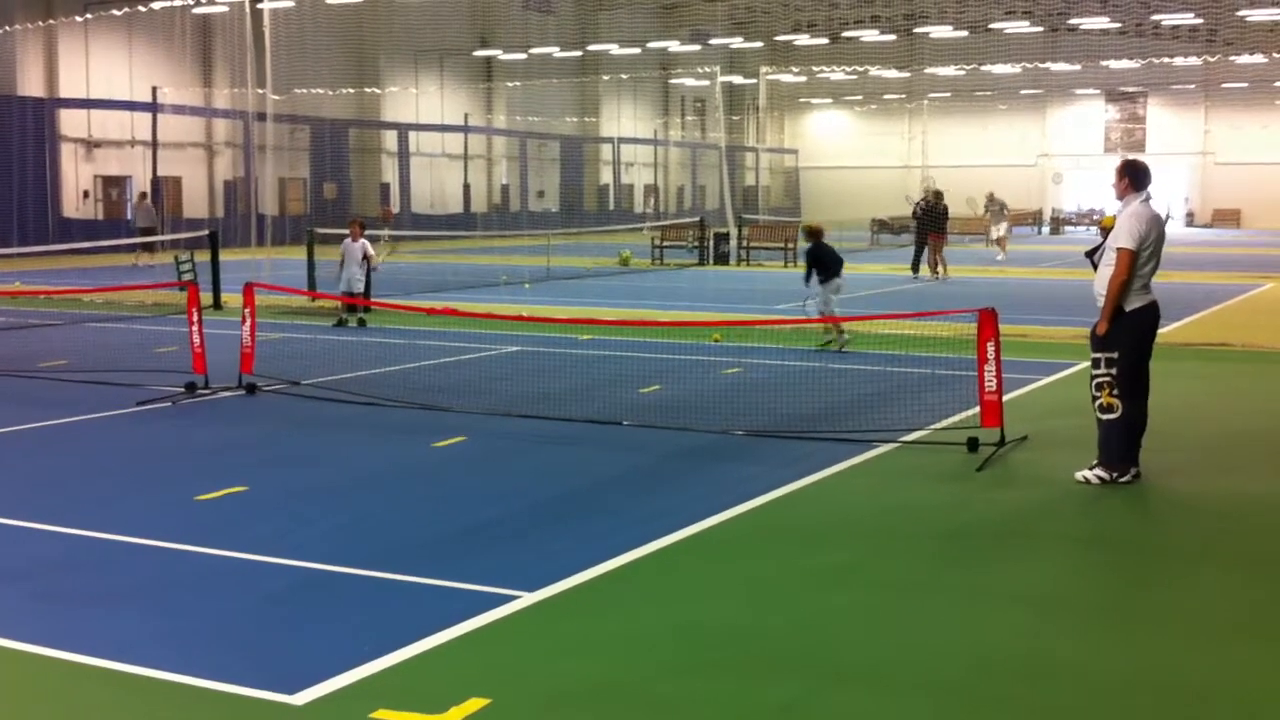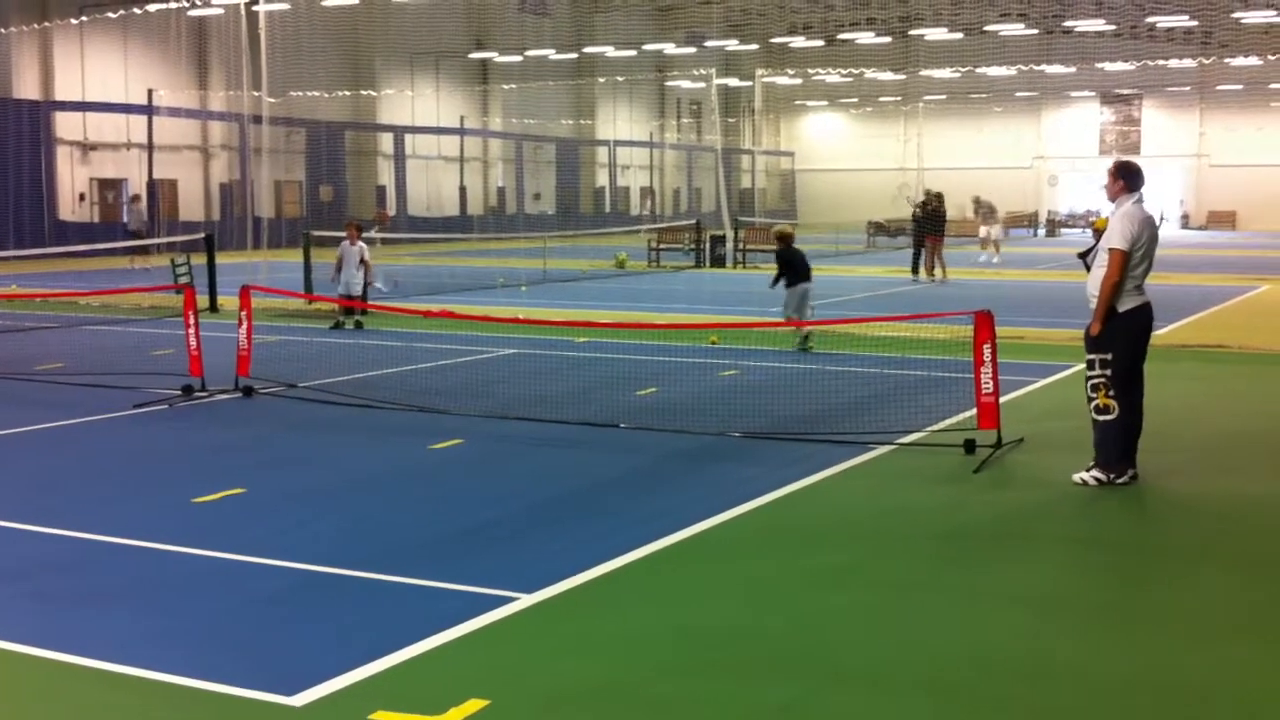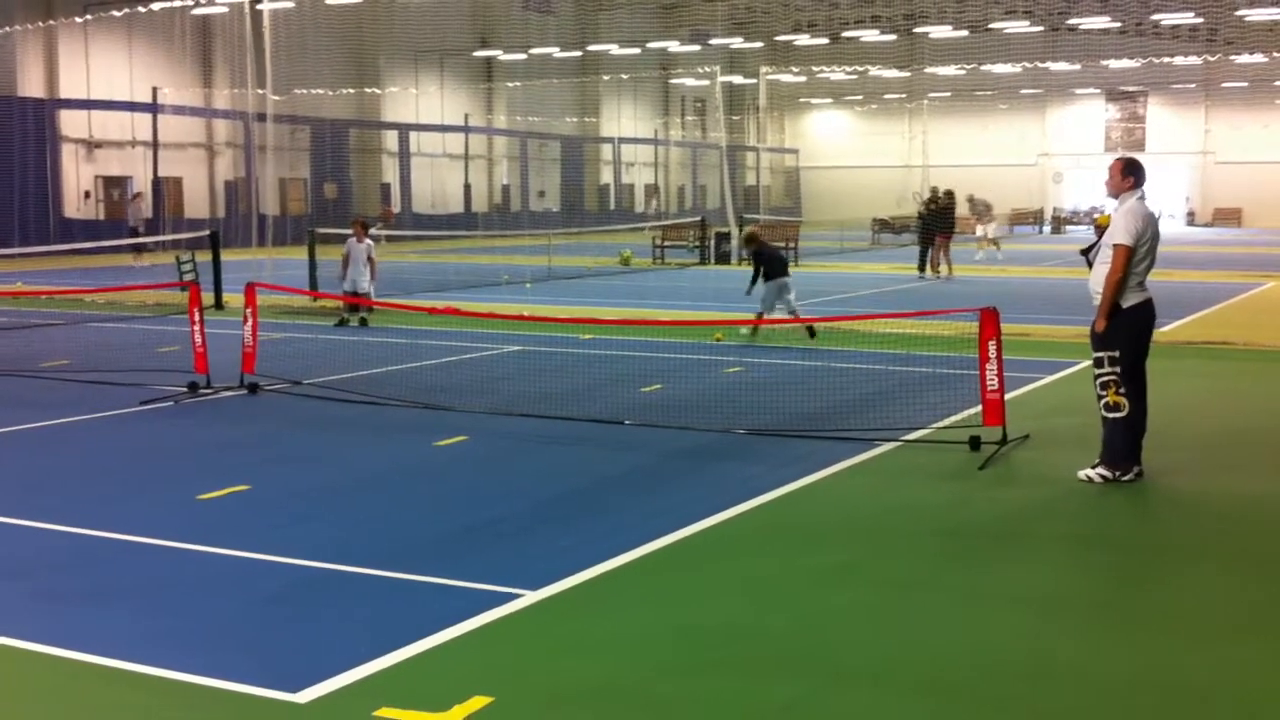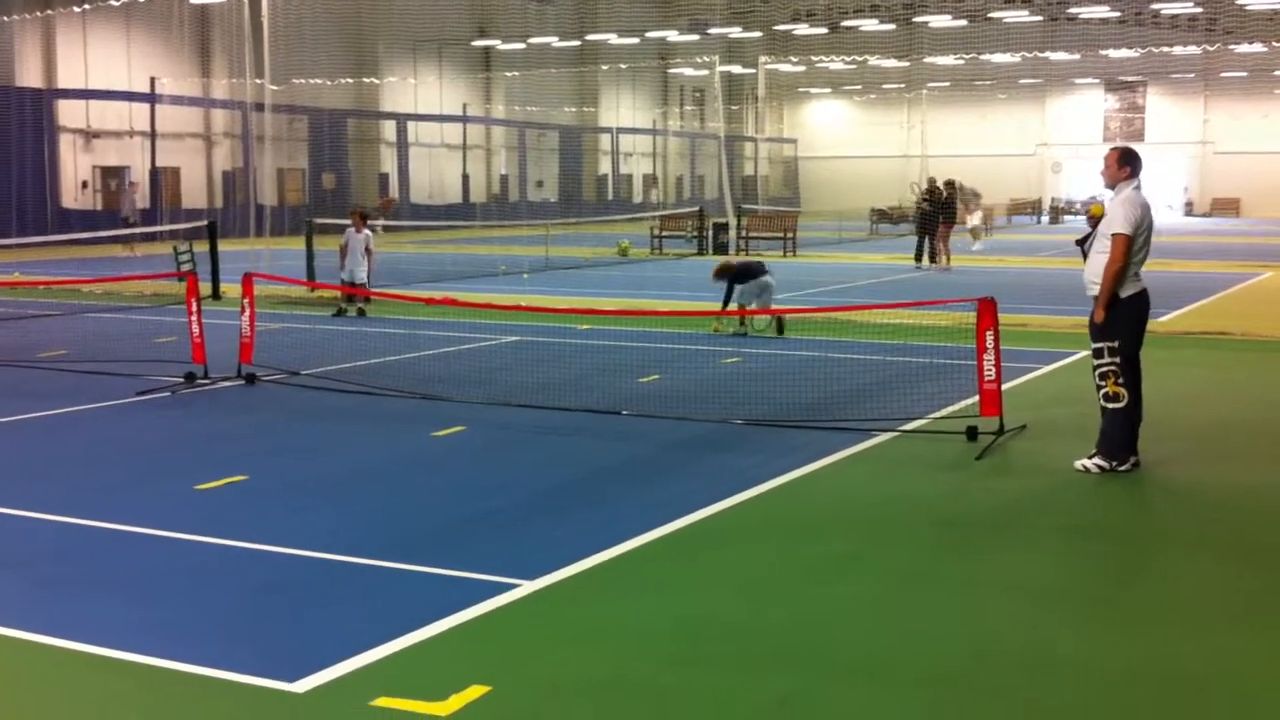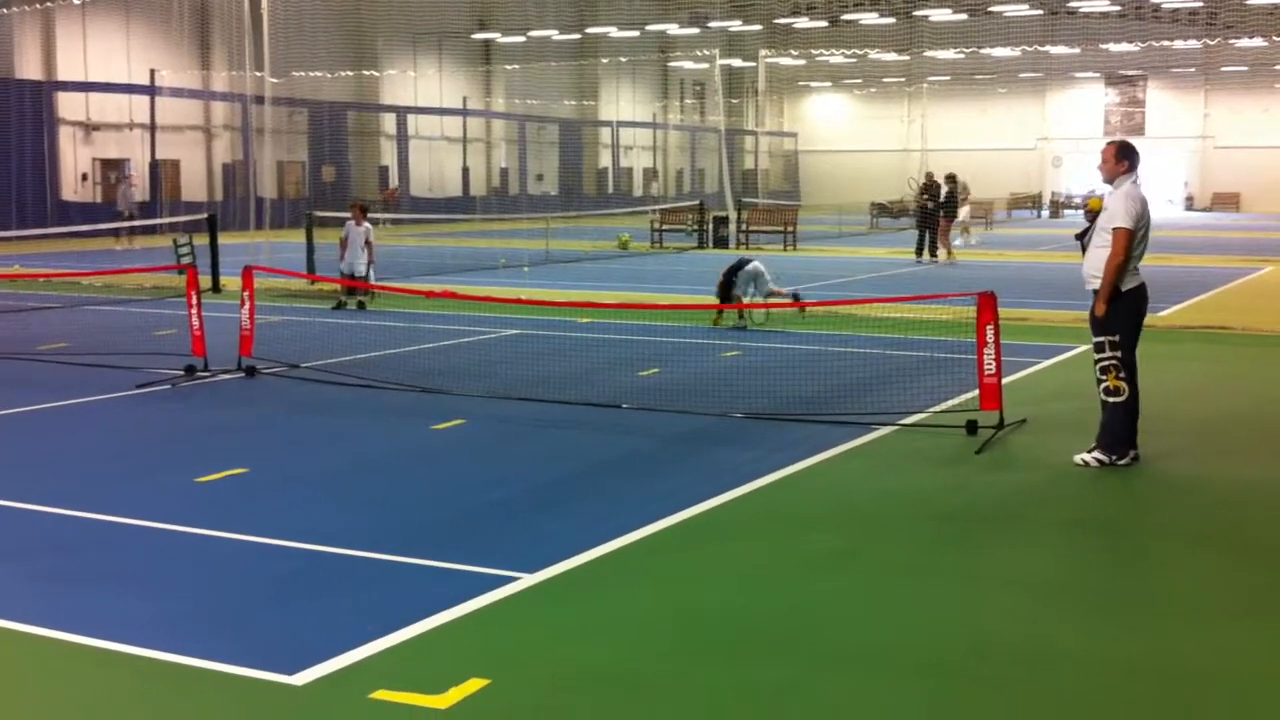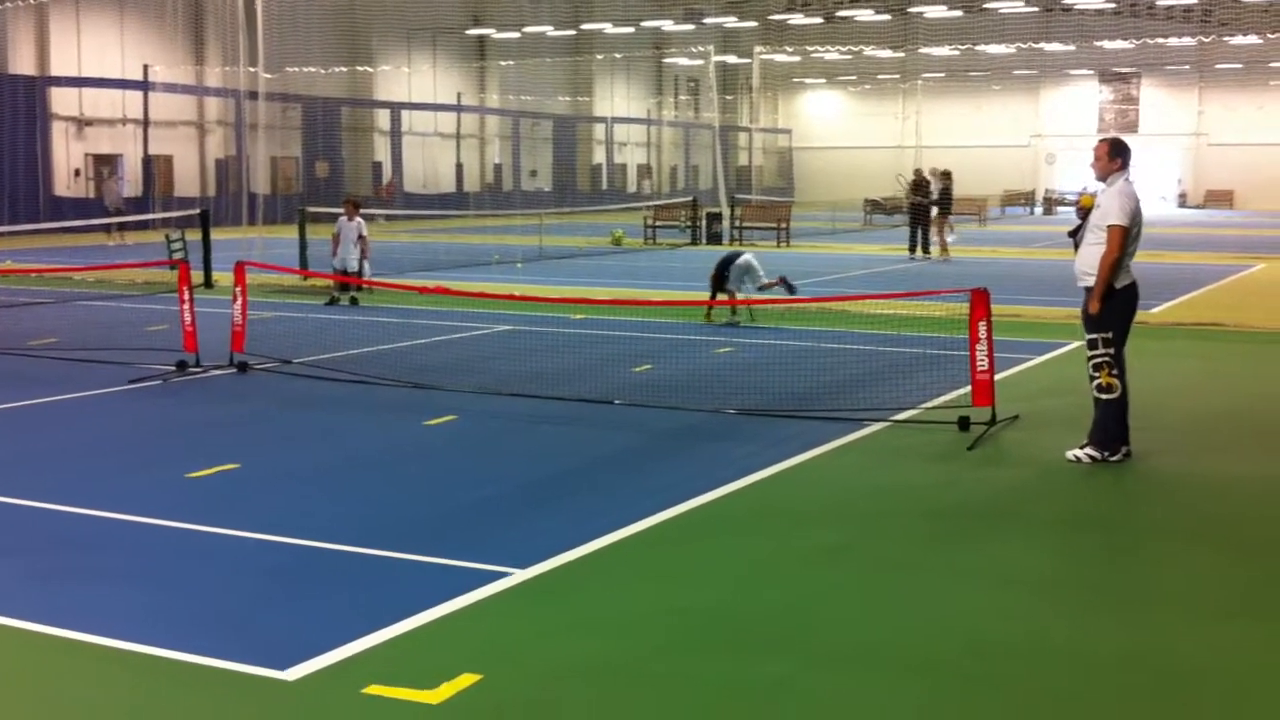
dt=0.2s
person 1, frame 1
left shoulder: (1131, 217)
right shoulder: (1151, 216)
left elbow: (1122, 275)
left wrist: (1105, 319)
right wrist: (1111, 239)
left hip: (1124, 315)
right hip: (1143, 310)
left knee: (1108, 390)
right knee: (1132, 390)
left ankle: (1113, 465)
right ankle: (1126, 461)
person 1, frame 2
left shoulder: (1124, 218)
right shoulder: (1143, 217)
left elbow: (1114, 276)
left wrist: (1098, 319)
right wrist: (1104, 240)
left hip: (1117, 316)
right hip: (1135, 311)
left knee: (1104, 391)
right knee: (1127, 390)
left ankle: (1111, 467)
right ankle: (1123, 462)
person 1, frame 3
left shoulder: (1127, 213)
right shoulder: (1143, 213)
left elbow: (1118, 271)
left wrist: (1102, 315)
right wrist: (1104, 237)
left hip: (1121, 312)
right hip: (1137, 308)
left knee: (1112, 388)
right knee: (1130, 387)
left ankle: (1117, 463)
right ankle: (1128, 459)
person 1, frame 4
left shoulder: (1124, 203)
right shoulder: (1134, 201)
left elbow: (1117, 261)
left wrist: (1101, 306)
right wrist: (1099, 226)
left hip: (1117, 302)
right hip: (1129, 299)
left knee: (1110, 379)
right knee: (1124, 378)
left ankle: (1114, 454)
right ankle: (1124, 449)
person 1, frame 5
left shoulder: (1124, 197)
right shoulder: (1125, 195)
left elbow: (1118, 255)
left wrist: (1102, 300)
right wrist: (1095, 221)
left hip: (1117, 296)
right hip: (1123, 294)
left knee: (1111, 372)
right knee: (1121, 371)
left ankle: (1113, 448)
right ankle: (1123, 444)
person 1, frame 6
left shoulder: (1118, 195)
right shoulder: (1113, 192)
left elbow: (1113, 252)
left wrist: (1096, 298)
right wrist: (1087, 217)
left hip: (1109, 293)
right hip: (1109, 292)
left knee: (1103, 369)
right knee: (1108, 368)
left ankle: (1106, 444)
right ankle: (1114, 440)
